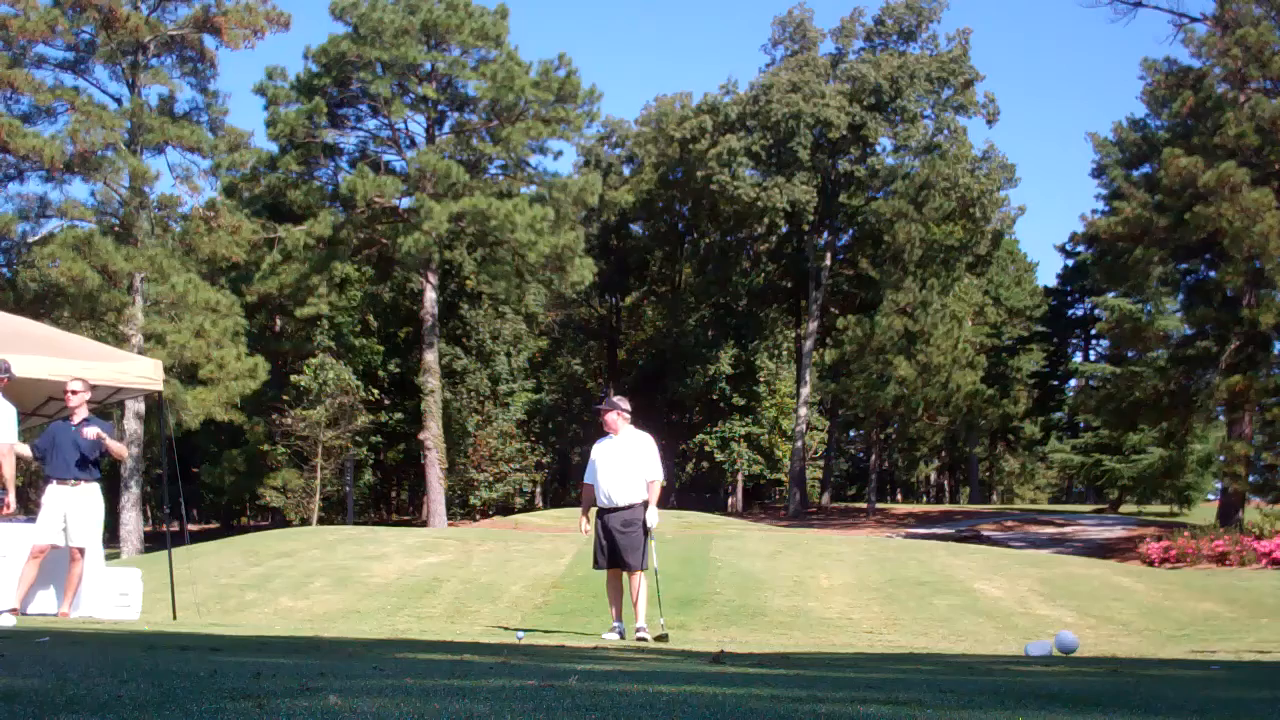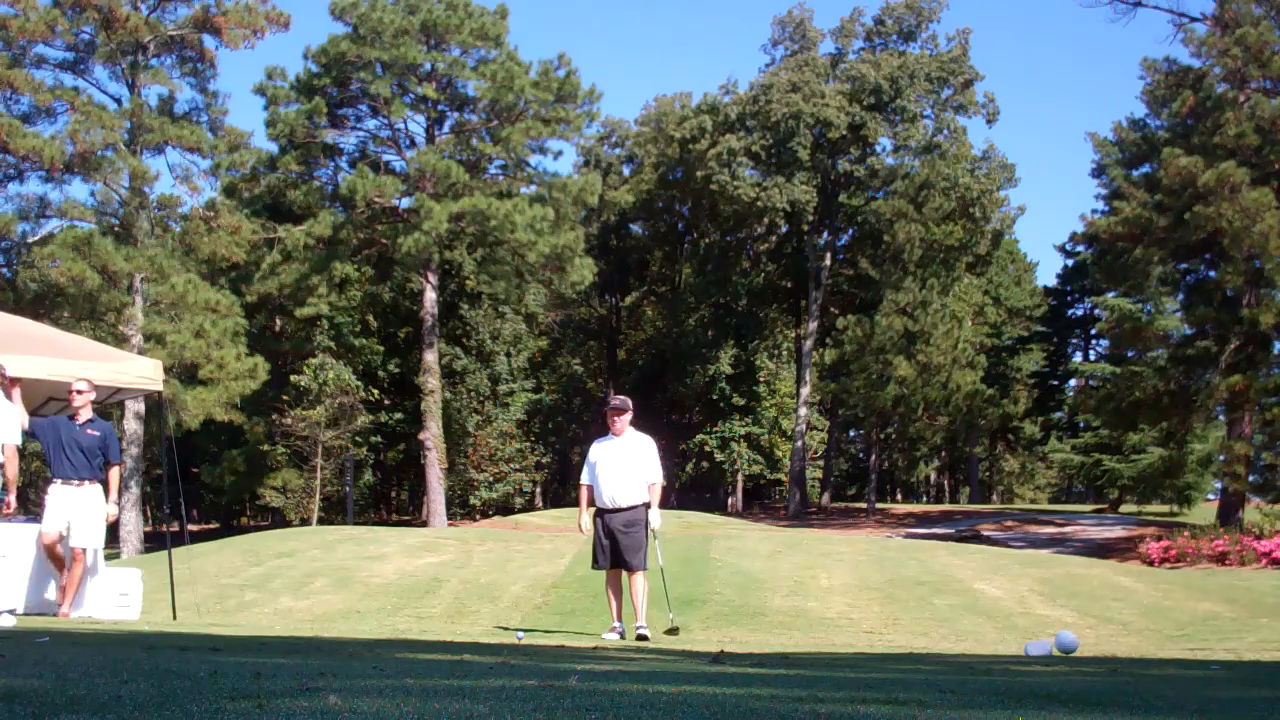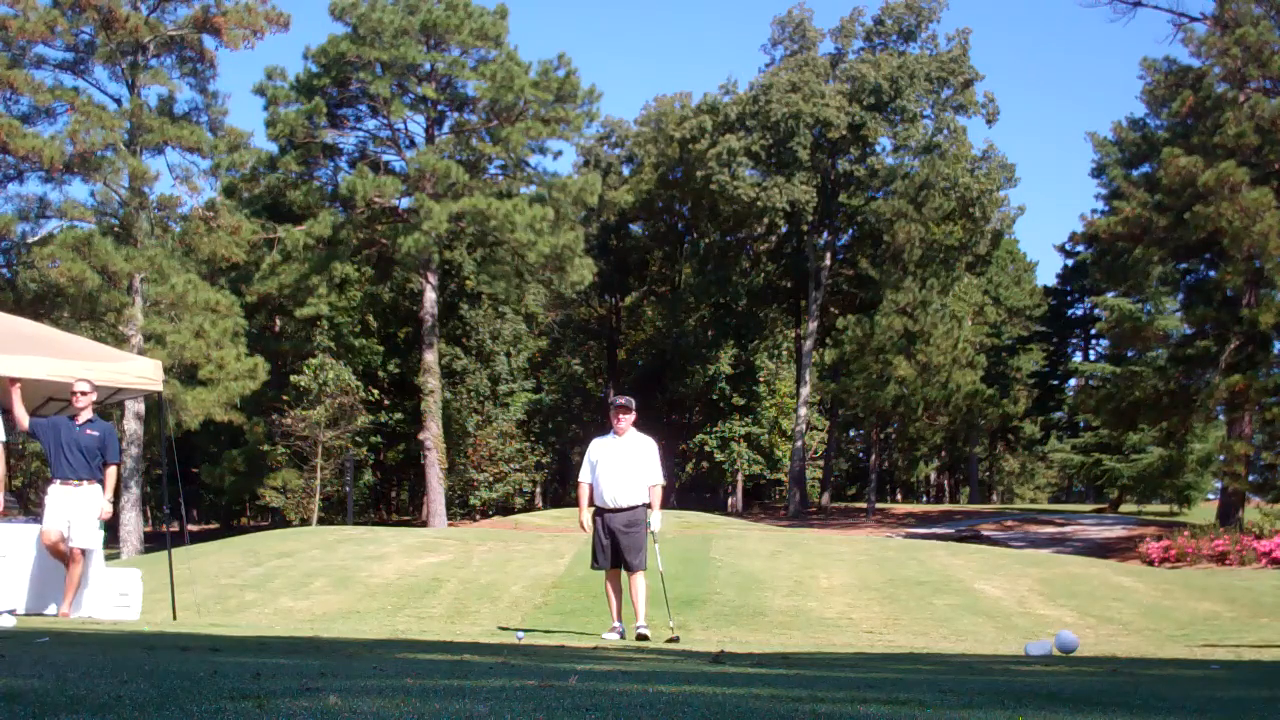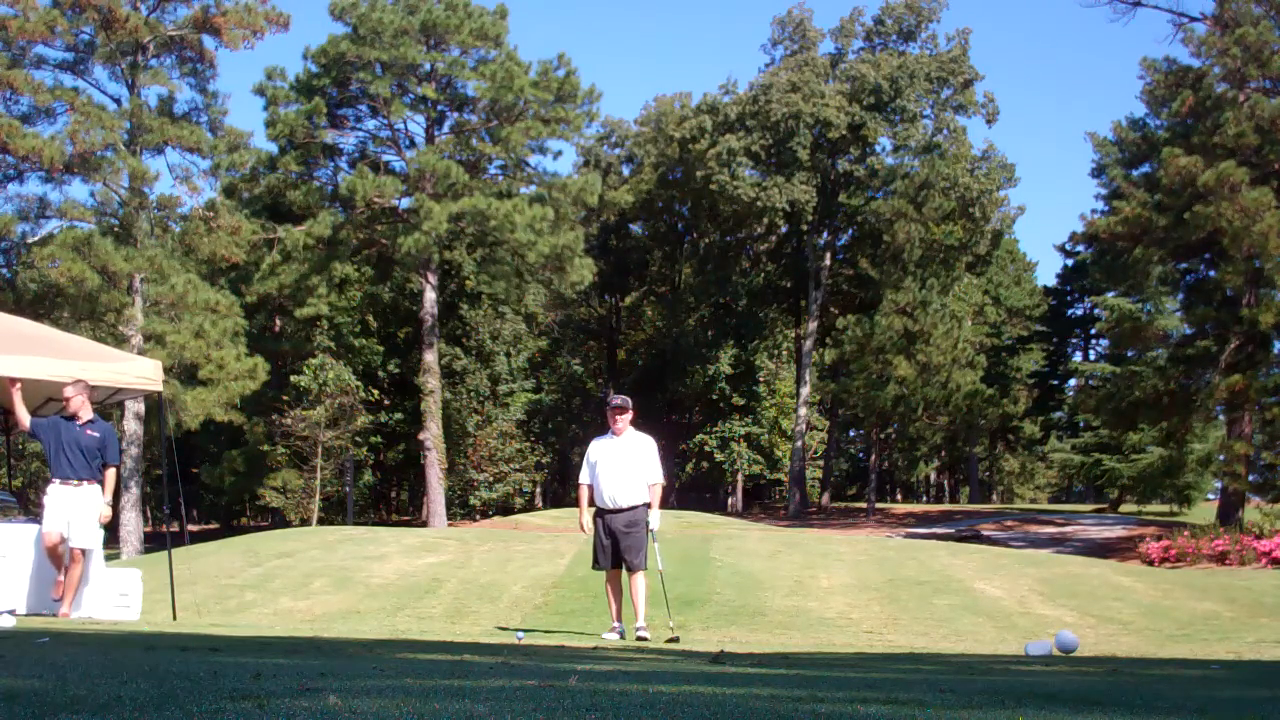
dt=0.7s
person 1, frame 1
left shoulder: (643, 441)
right shoulder: (600, 445)
left elbow: (655, 477)
right elbow: (589, 483)
left wrist: (652, 507)
right wrist: (584, 513)
left hip: (633, 513)
right hip: (604, 514)
left knee: (635, 570)
right knee: (612, 571)
left ankle: (640, 625)
right ankle: (617, 625)
person 1, frame 2
left shoulder: (644, 443)
right shoulder: (597, 445)
left elbow: (655, 480)
right elbow: (586, 482)
left wrist: (654, 508)
right wrist: (583, 512)
left hip: (633, 514)
right hip: (604, 515)
left knee: (636, 570)
right knee: (611, 571)
left ankle: (641, 624)
right ankle: (617, 625)
person 1, frame 3
left shoulder: (646, 444)
right shoulder: (597, 444)
left elbow: (655, 481)
right elbow: (585, 480)
left wrist: (656, 511)
right wrist: (583, 511)
left hip: (633, 514)
right hip: (603, 515)
left knee: (635, 570)
right knee: (610, 571)
left ankle: (641, 623)
right ankle: (616, 625)
person 1, frame 4
left shoulder: (645, 442)
right shoulder: (596, 445)
left elbow: (655, 480)
right elbow: (586, 482)
left wrist: (655, 510)
right wrist: (583, 512)
left hip: (634, 514)
right hip: (603, 515)
left knee: (636, 570)
right knee: (611, 571)
left ankle: (640, 624)
right ankle: (617, 625)
person 2, frame 1
left shoulder: (100, 426)
right shoulder: (55, 428)
left elbow: (122, 453)
right elbow: (33, 451)
left wrist: (102, 437)
left hip: (85, 493)
right hip: (55, 492)
left knee: (76, 553)
right knee: (38, 549)
left ankle: (65, 609)
right ankle: (15, 604)
person 2, frame 2
left shoulder: (104, 429)
right shoulder: (56, 424)
left elbow: (113, 467)
right elbow: (24, 422)
left wrist: (112, 501)
right wrist: (15, 390)
left hip: (88, 493)
right hip: (59, 491)
left knee: (78, 552)
right knee: (48, 539)
left ankle: (65, 608)
right ankle: (63, 574)
person 2, frame 3
left shoulder: (104, 429)
right shoulder: (56, 424)
left elbow: (111, 467)
right elbow: (23, 424)
left wrist: (108, 499)
right wrist: (15, 391)
left hip: (88, 493)
right hip: (59, 491)
left knee: (77, 552)
right knee: (50, 539)
left ankle: (65, 608)
right ankle: (69, 566)
person 2, frame 4
left shoulder: (105, 430)
right shoulder: (57, 424)
left elbow: (110, 469)
right elbow: (25, 423)
left wrist: (107, 502)
right wrist: (16, 392)
left hip: (88, 494)
right hip: (58, 491)
left knee: (77, 553)
right knee: (51, 541)
left ankle: (65, 609)
right ankle: (60, 572)
